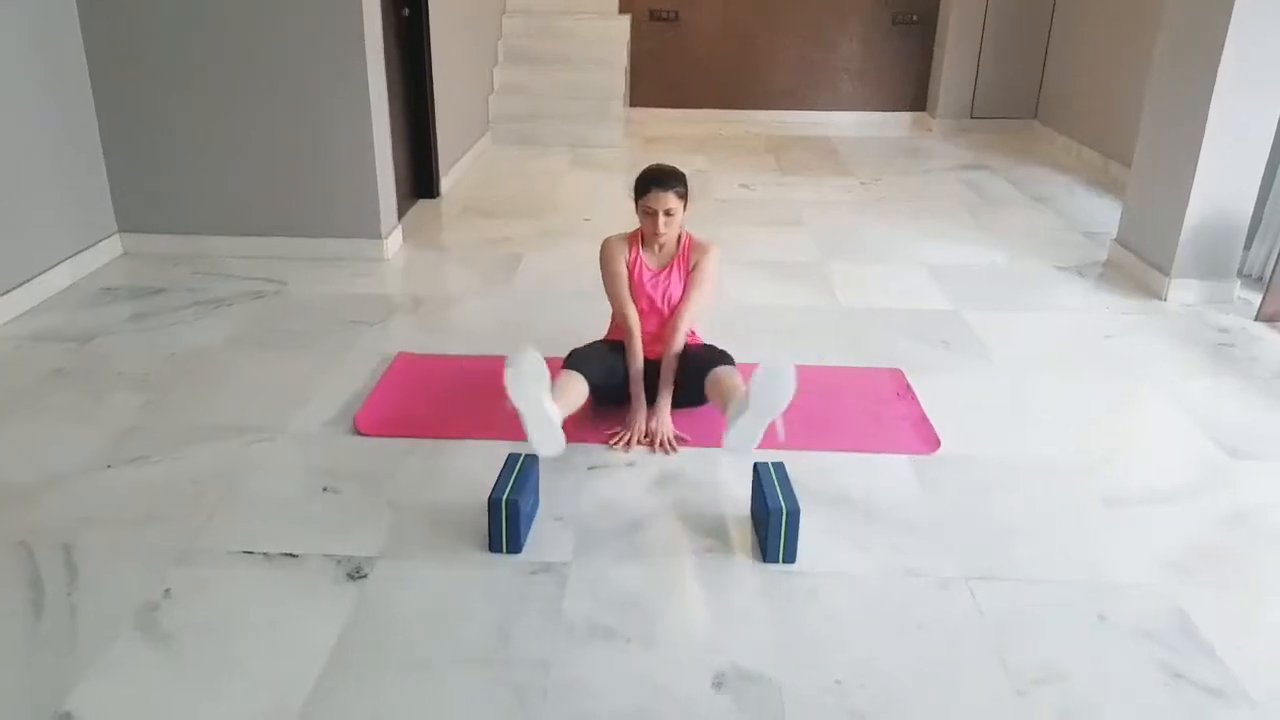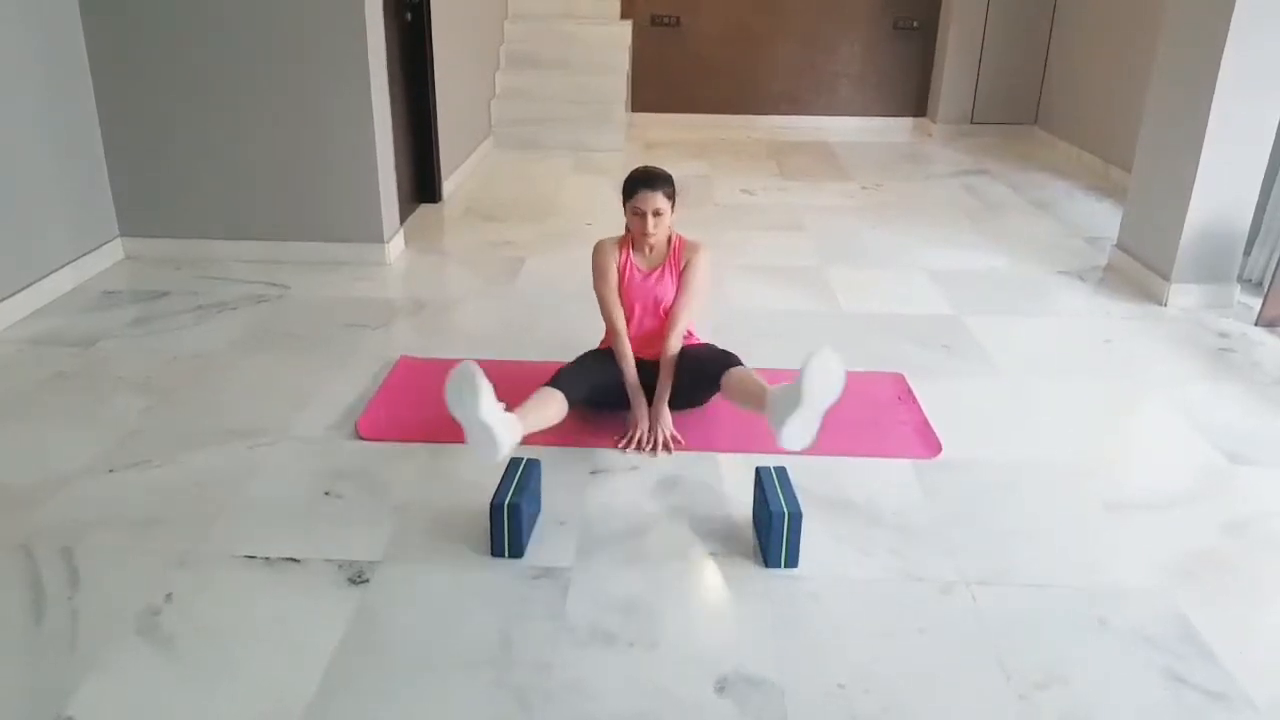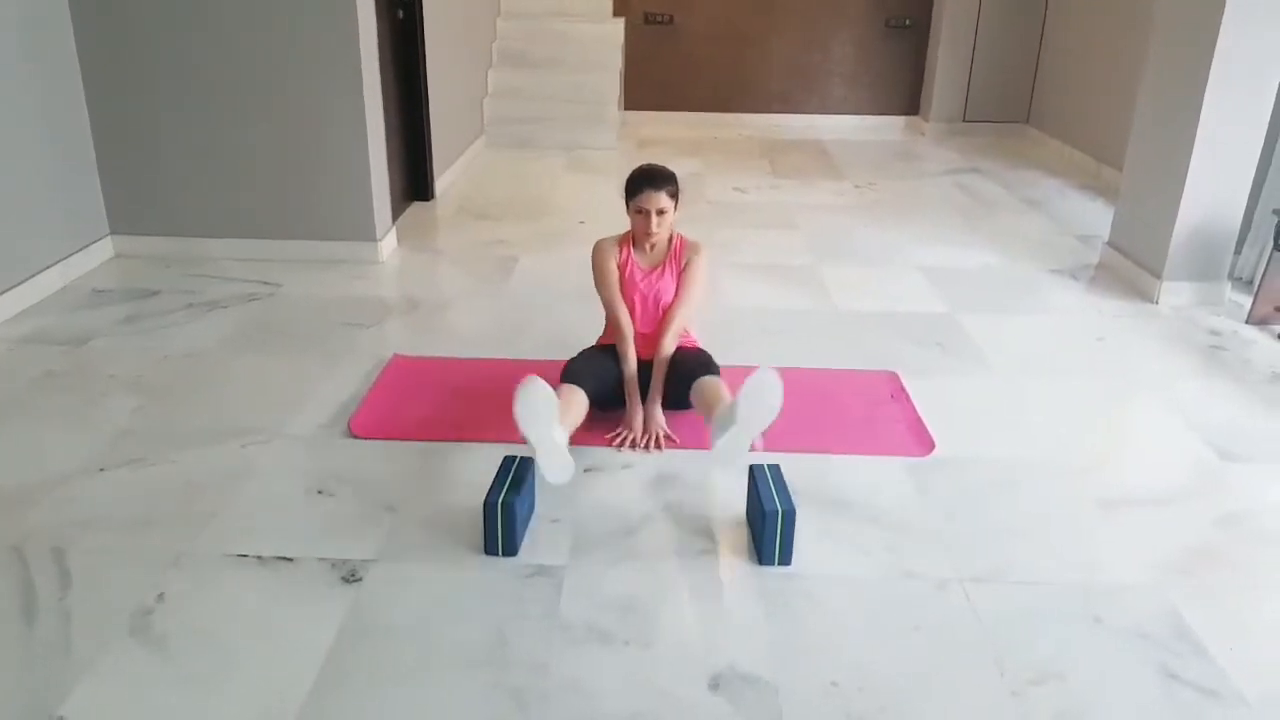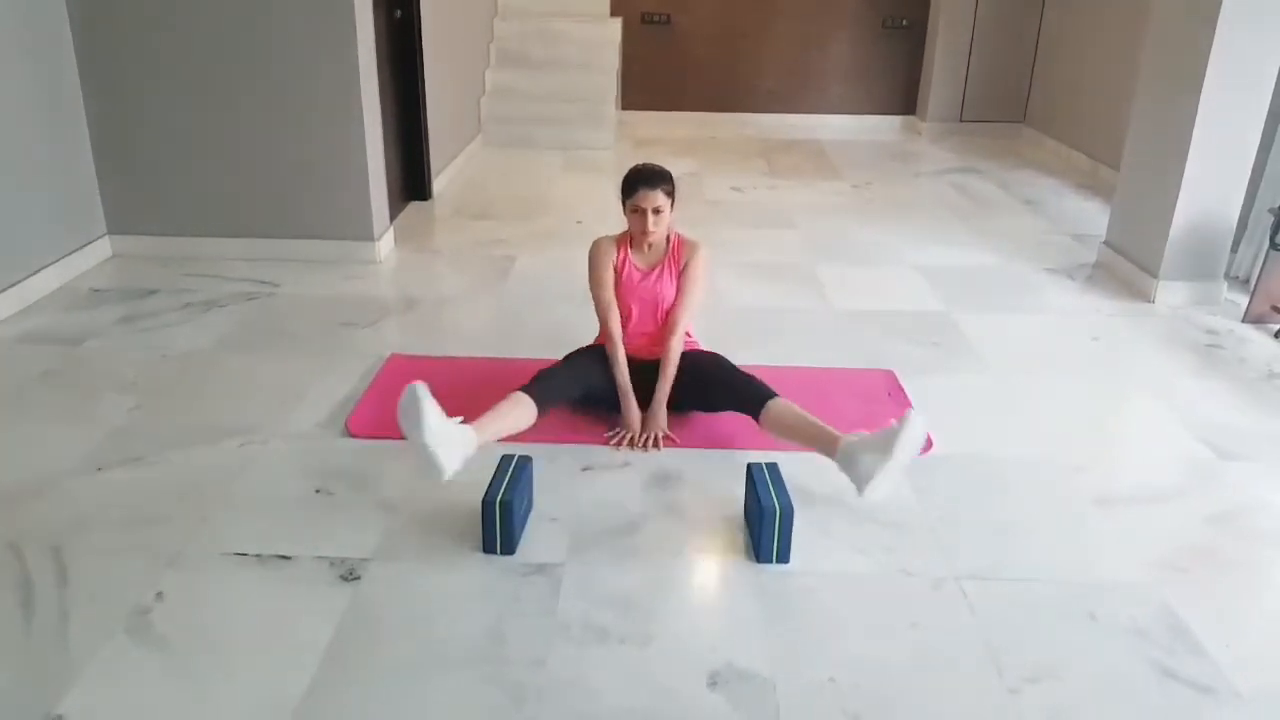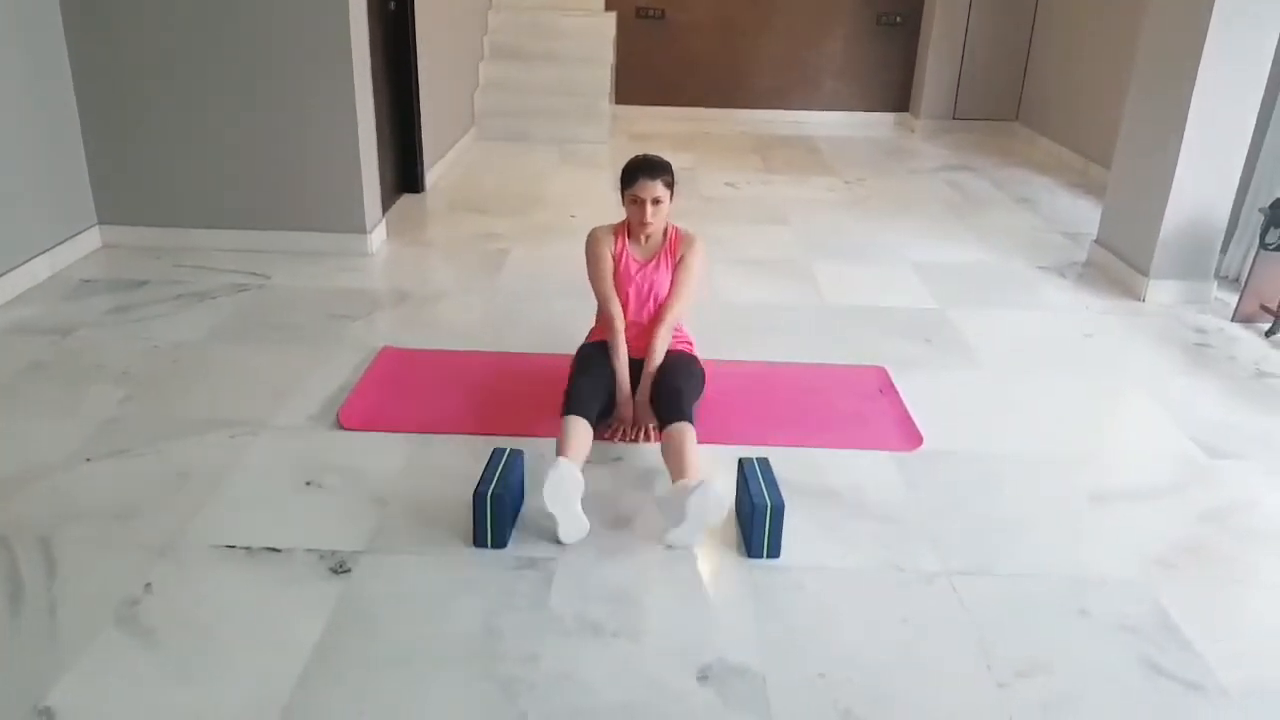
dt=1s
person 1, frame 1
left shoulder: (703, 253)
right shoulder: (615, 249)
left elbow: (681, 322)
right elbow: (629, 320)
left wrist: (662, 406)
right wrist: (637, 406)
left hip: (680, 361)
right hip: (627, 357)
left knee: (714, 363)
right knee: (581, 361)
left ankle: (745, 416)
right ankle: (545, 420)
person 1, frame 2
left shoulder: (694, 255)
right shoulder: (607, 252)
left elbow: (675, 331)
right elbow: (617, 328)
left wrist: (662, 407)
right wrist: (638, 404)
left hip: (675, 365)
right hip: (622, 365)
left knee: (721, 364)
right knee: (572, 377)
left ankle: (784, 406)
right ankle: (501, 429)
person 1, frame 3
left shoulder: (693, 256)
right shoulder: (607, 253)
left elbow: (671, 328)
right elbow: (622, 322)
left wrist: (656, 403)
right wrist: (632, 403)
left hip: (674, 355)
right hip: (621, 357)
left knee: (701, 370)
right knee: (579, 371)
left ankle: (729, 424)
right ankle: (553, 442)
person 1, frame 4
left shoulder: (691, 253)
right shoulder: (606, 251)
left elbow: (676, 329)
right elbow: (611, 328)
left wrist: (660, 406)
right wrist: (630, 406)
left hip: (674, 362)
right hip: (619, 360)
left knee: (743, 387)
right knee: (552, 380)
left ankle: (852, 452)
right ankle: (457, 443)
person 1, frame 5
left shoulder: (688, 246)
right shoulder: (602, 240)
left elbow: (667, 321)
right elbow: (613, 314)
left wrist: (644, 393)
right wrist: (623, 393)
left hip: (668, 354)
right hip: (612, 350)
left knee: (675, 396)
right knee: (583, 392)
left ankle: (687, 495)
right ankle: (568, 493)
